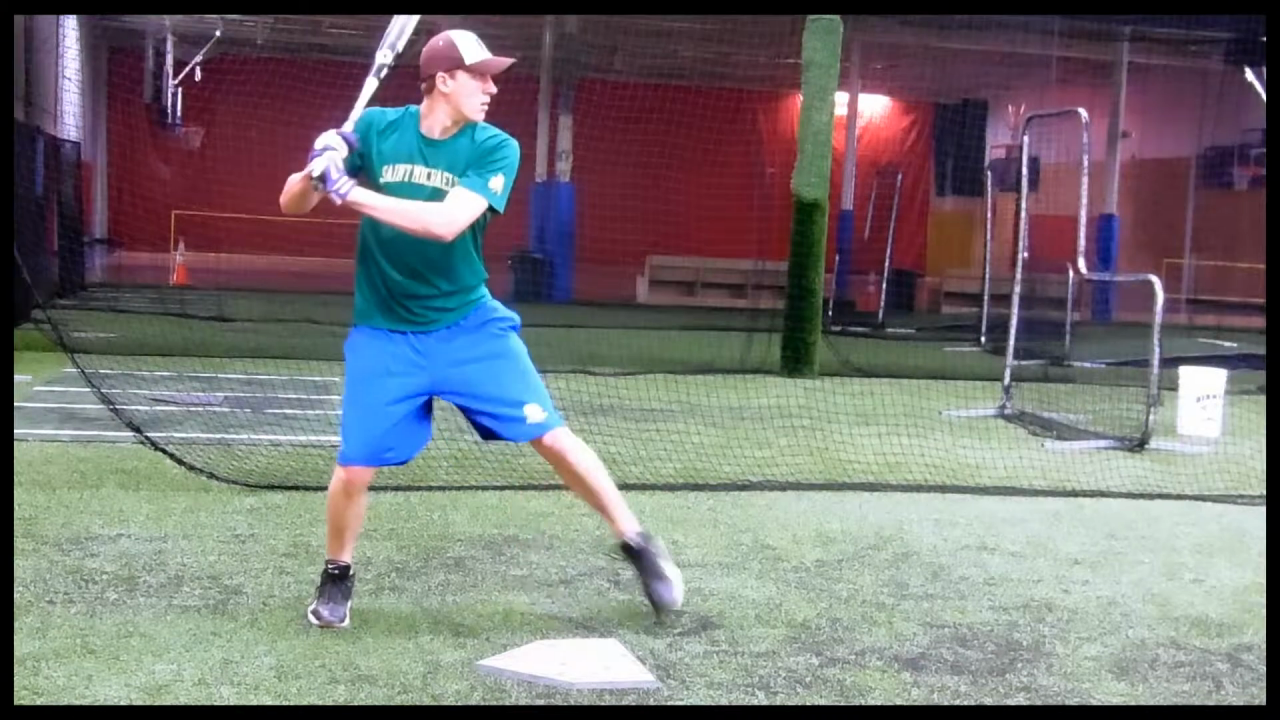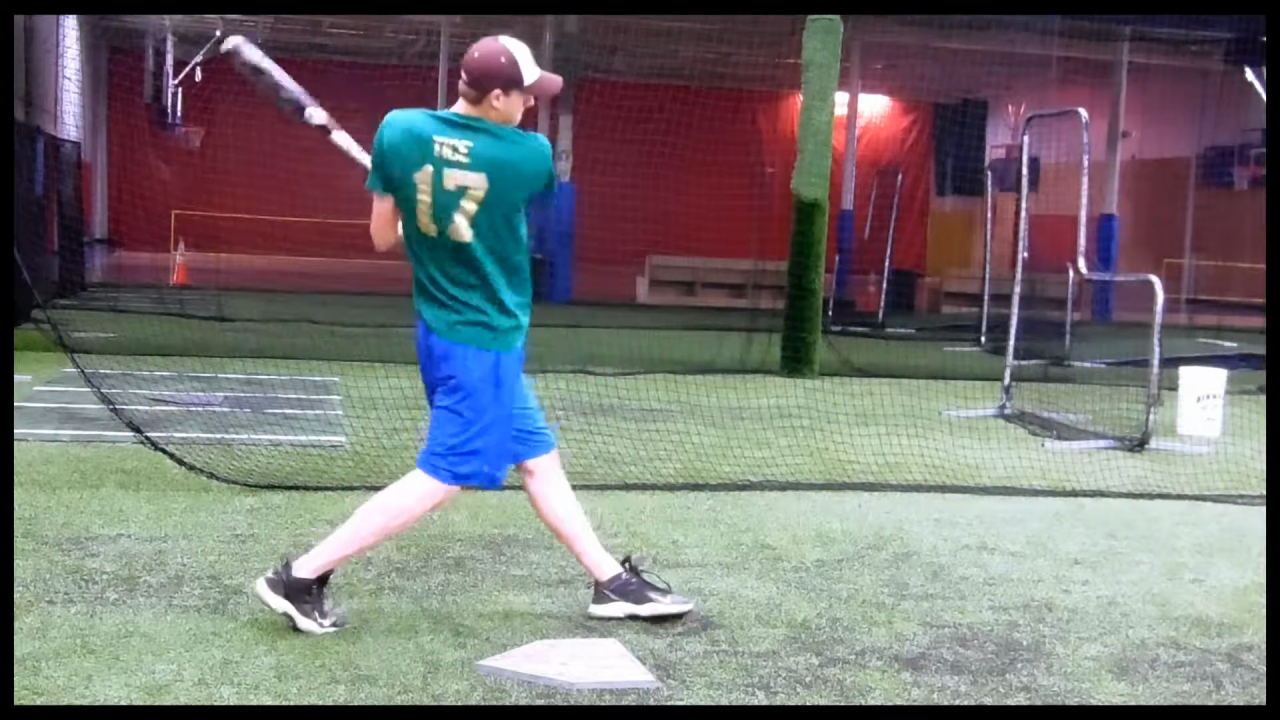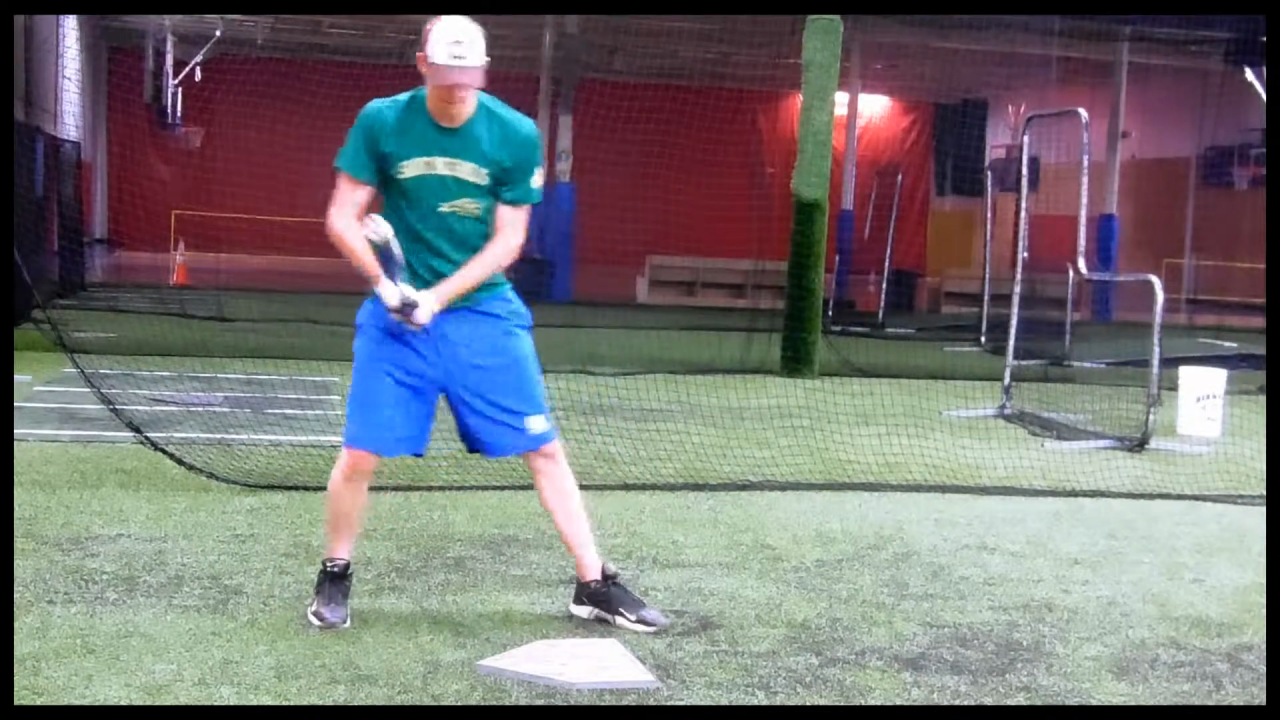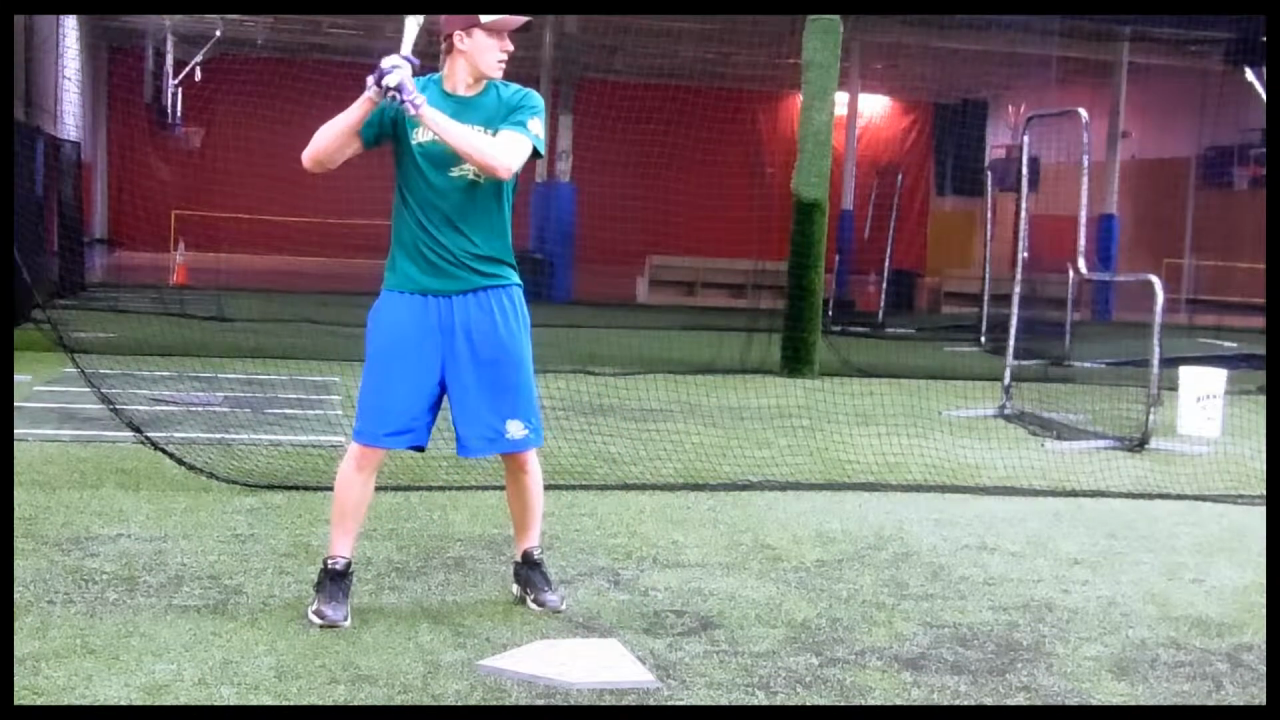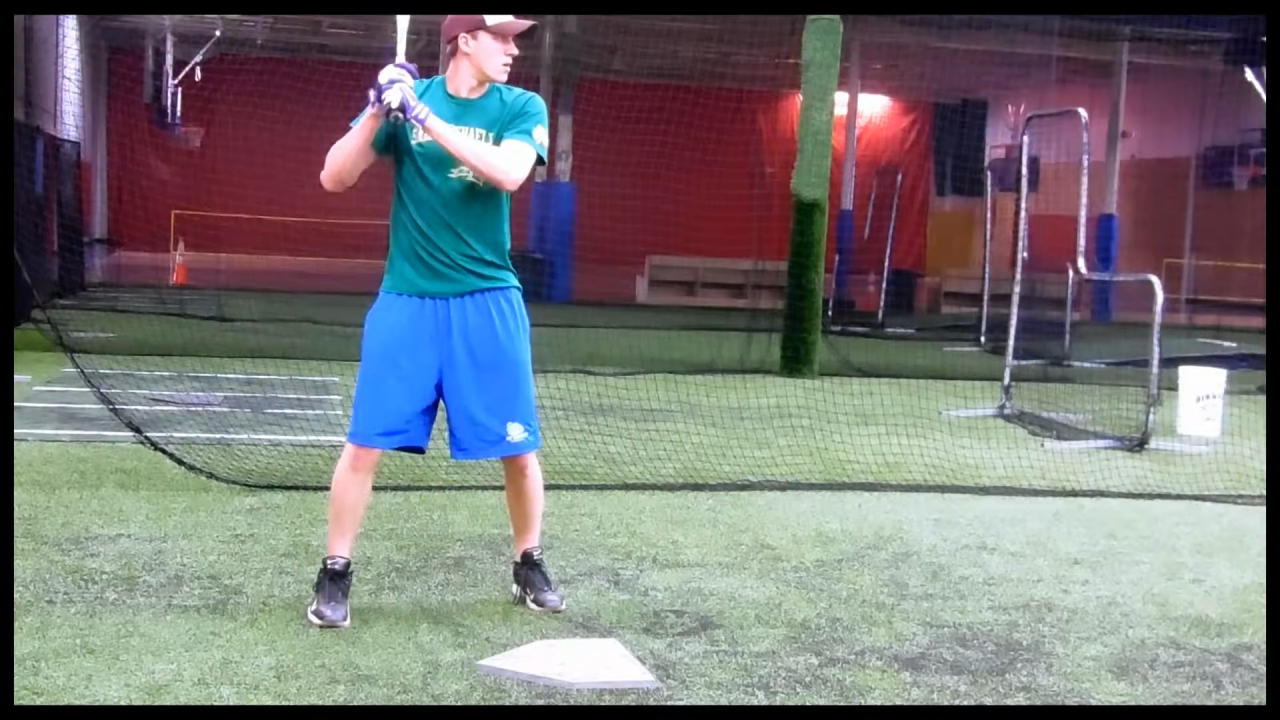
dt=1s
person 1, frame 1
left shoulder: (496, 148)
right shoulder: (374, 128)
left elbow: (445, 223)
right elbow: (291, 204)
left wrist: (352, 191)
right wrist: (317, 169)
left hip: (471, 322)
right hip: (385, 332)
left knee: (554, 437)
right knee: (356, 468)
left ankle: (636, 543)
right ankle: (336, 576)
person 1, frame 2
left shoulder: (397, 131)
right shoulder: (532, 155)
left elbow: (383, 238)
left hip: (438, 329)
right hip: (485, 341)
left knee: (538, 459)
right knee: (442, 477)
left ankle: (612, 582)
right ankle: (300, 577)
person 1, frame 3
left shoulder: (517, 136)
right shoulder: (381, 121)
left elbow: (507, 242)
right elbow: (341, 218)
left wrist: (439, 297)
right wrist: (385, 282)
left hip: (484, 311)
right hip: (397, 314)
left knee: (542, 447)
right knee: (361, 453)
left ankle: (594, 583)
right ankle: (334, 574)
person 1, frame 4
left shoulder: (521, 103)
right shoulder: (404, 96)
left elbow: (502, 162)
right elbow: (315, 160)
left wrist: (420, 106)
right wrist: (373, 97)
left hip: (491, 298)
right hip: (409, 297)
left knee: (519, 444)
right knee: (370, 441)
left ankle: (529, 564)
right ankle: (335, 573)
person 1, frame 5
left shoulder: (523, 107)
right shoulder: (406, 93)
left elbow: (508, 173)
right elbow: (333, 178)
left wrist: (423, 117)
right wrist: (378, 110)
left hip: (489, 301)
right hip: (407, 300)
left knee: (518, 447)
right knee: (365, 443)
left ankle: (529, 564)
right ankle: (334, 574)
